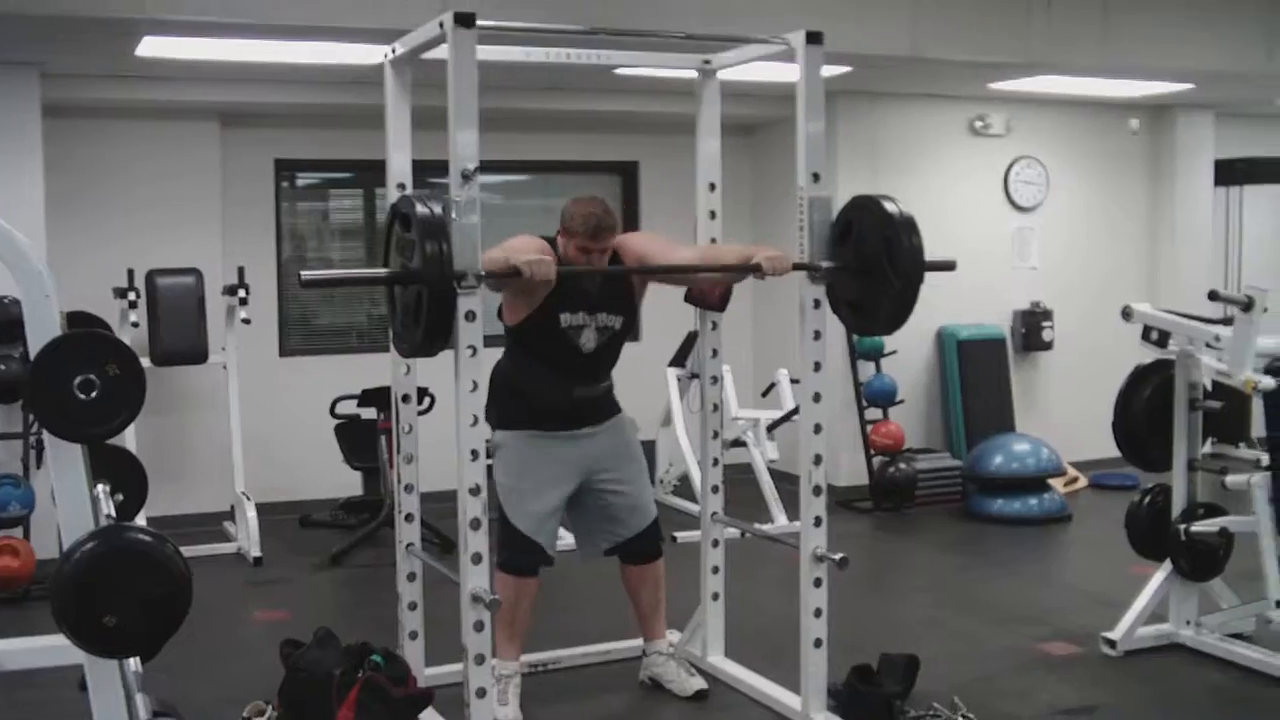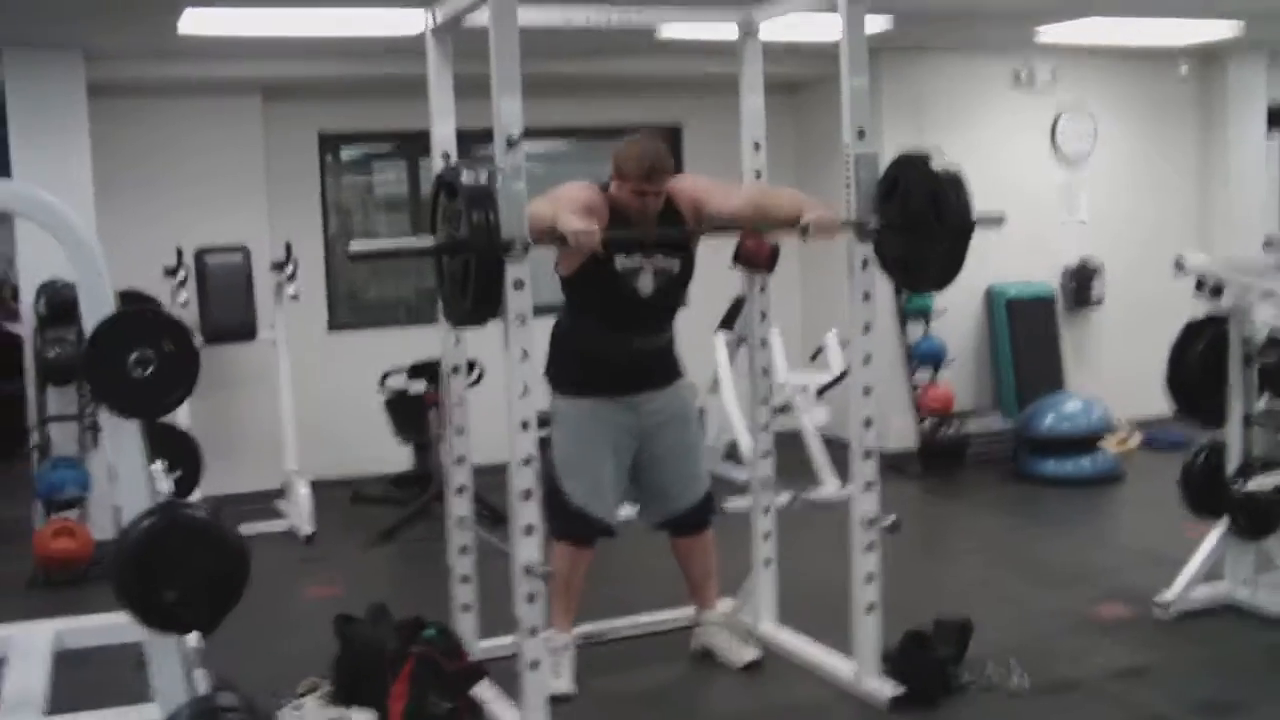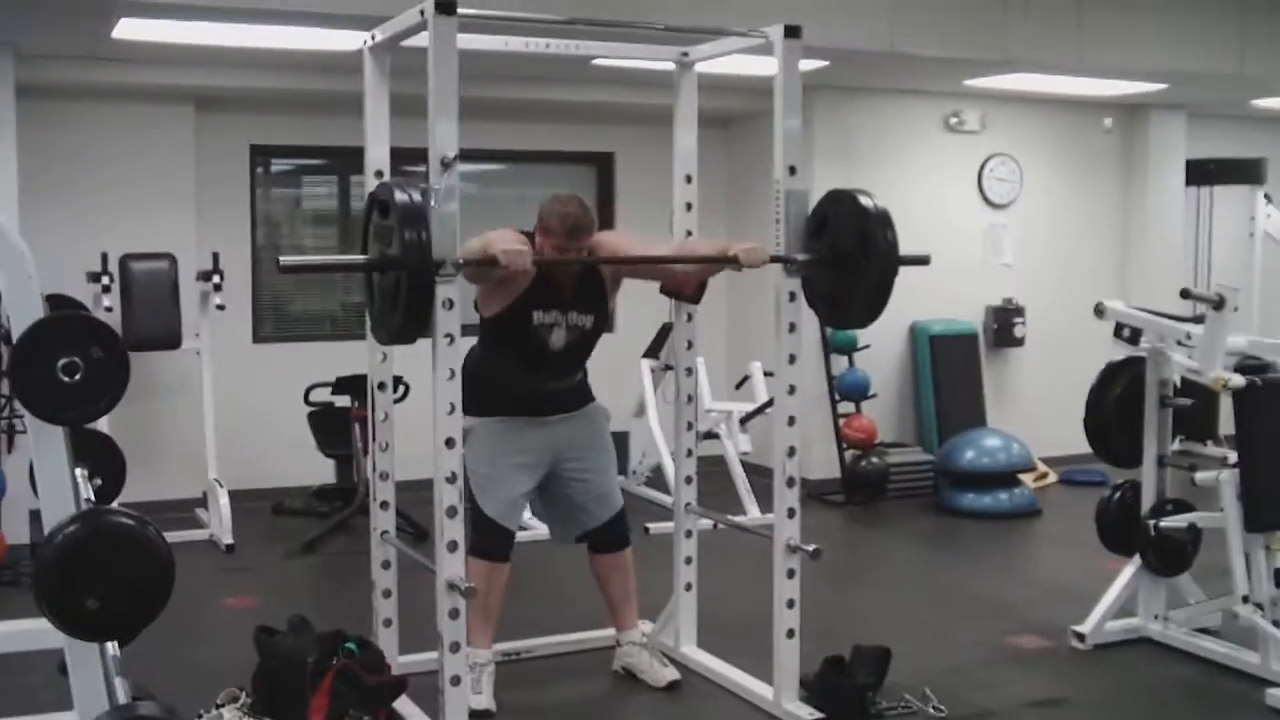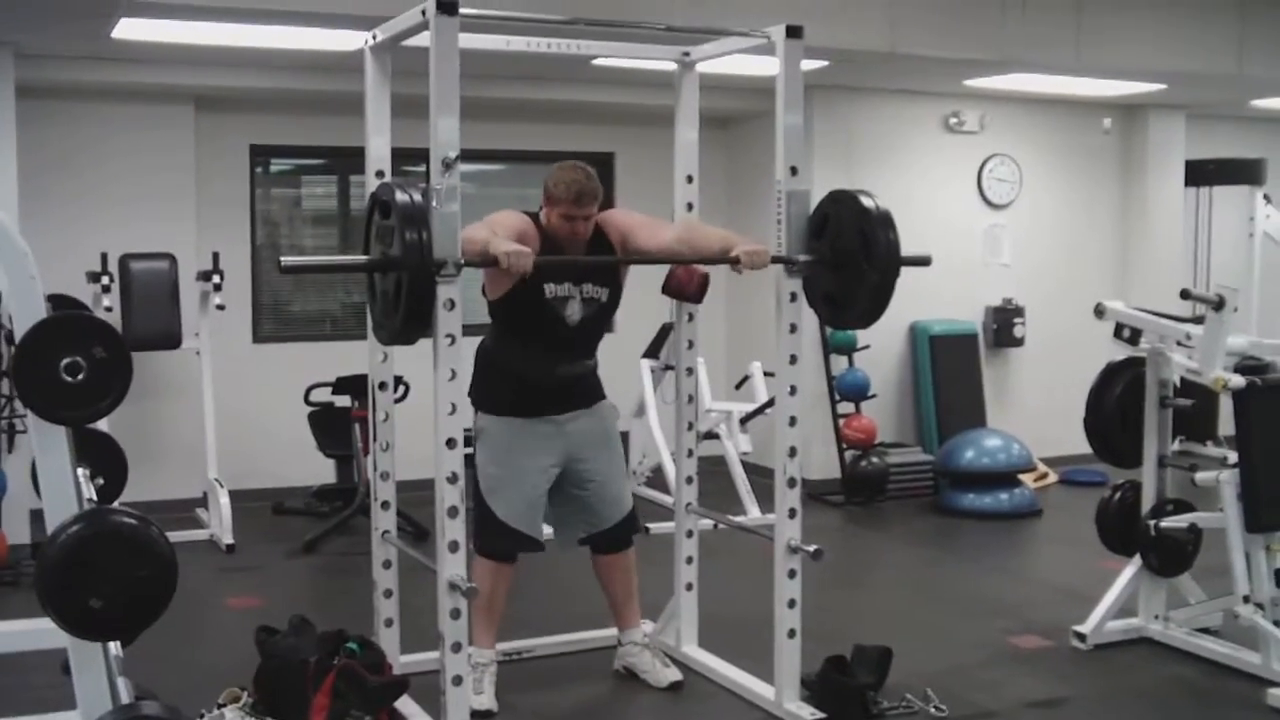
dt=0.5s
person 1, frame 1
left shoulder: (633, 255)
right shoulder: (534, 257)
left elbow: (698, 258)
right elbow: (491, 265)
left wrist: (755, 256)
right wrist: (519, 265)
left hip: (601, 421)
right hip: (529, 430)
left knee: (643, 537)
right knee: (522, 549)
left ankle: (658, 655)
right ankle: (504, 674)
person 1, frame 2
left shoulder: (688, 199)
right shoulder: (588, 202)
left elbow: (749, 201)
right elbow: (538, 214)
left wrist: (807, 211)
right wrist: (564, 222)
left hip: (661, 383)
right hip: (588, 392)
left knee: (692, 508)
right knee: (578, 519)
left ankle: (710, 624)
right ankle: (558, 644)
person 1, frame 3
left shoulder: (607, 253)
right shoulder: (512, 254)
left elbow: (673, 257)
right elbow: (470, 253)
left wrist: (730, 249)
right wrist: (496, 251)
left hip: (573, 411)
right hip: (501, 419)
left knee: (609, 528)
right knee: (492, 534)
left ankle: (631, 645)
right ankle: (478, 664)
person 1, frame 4
left shoulder: (617, 230)
right shoulder: (519, 230)
left elbow: (678, 236)
right elbow: (473, 236)
left wrist: (736, 245)
right wrist: (498, 246)
left hip: (585, 406)
right hip: (512, 413)
left knee: (615, 525)
right knee: (500, 535)
left ankle: (633, 644)
right ankle: (480, 662)
